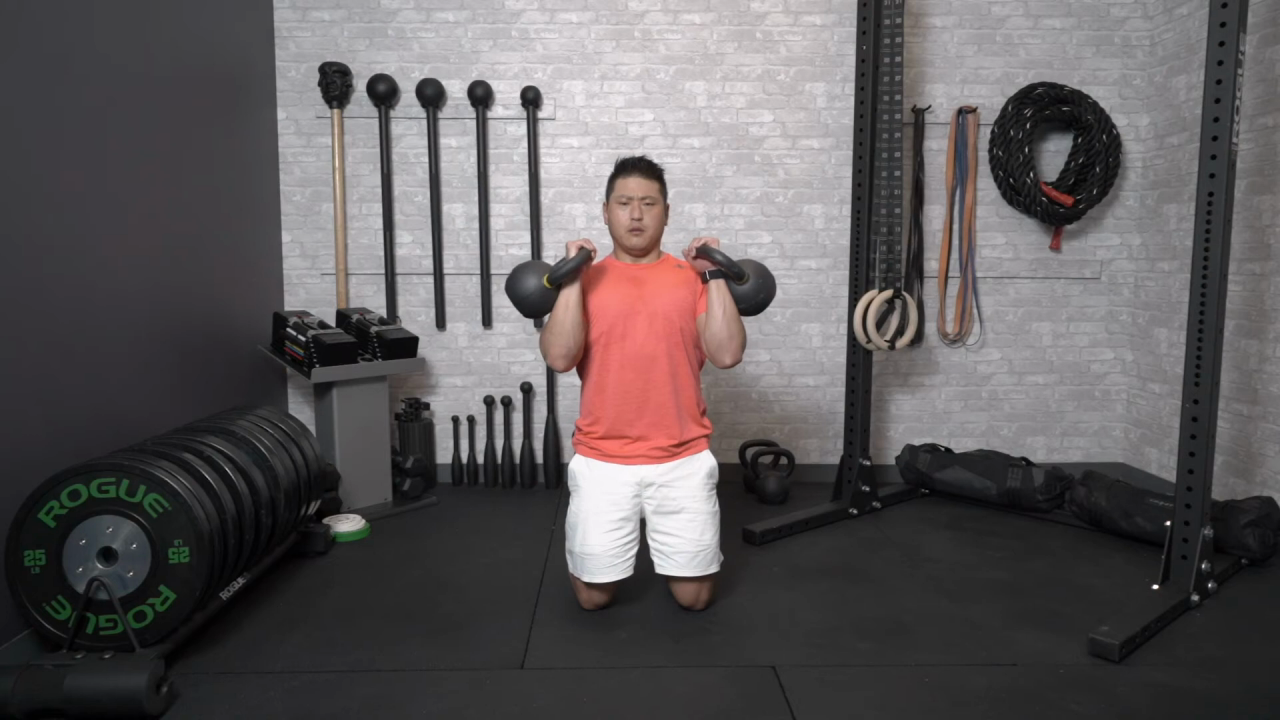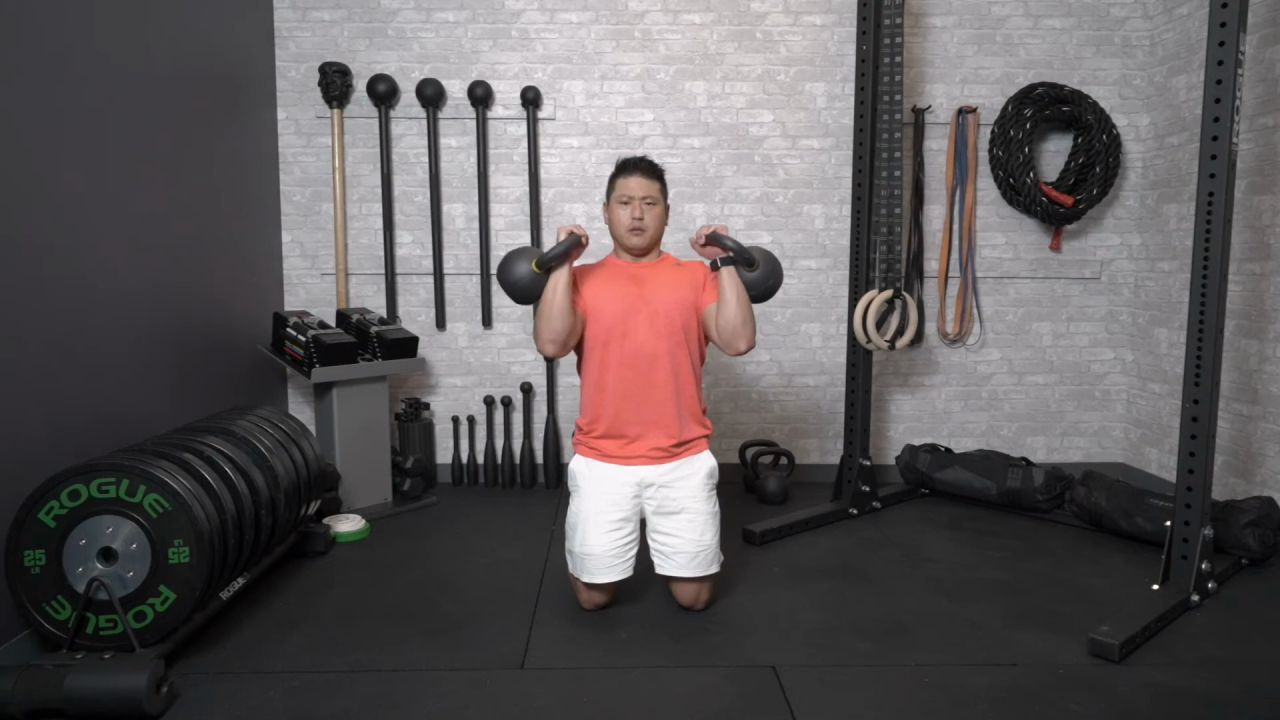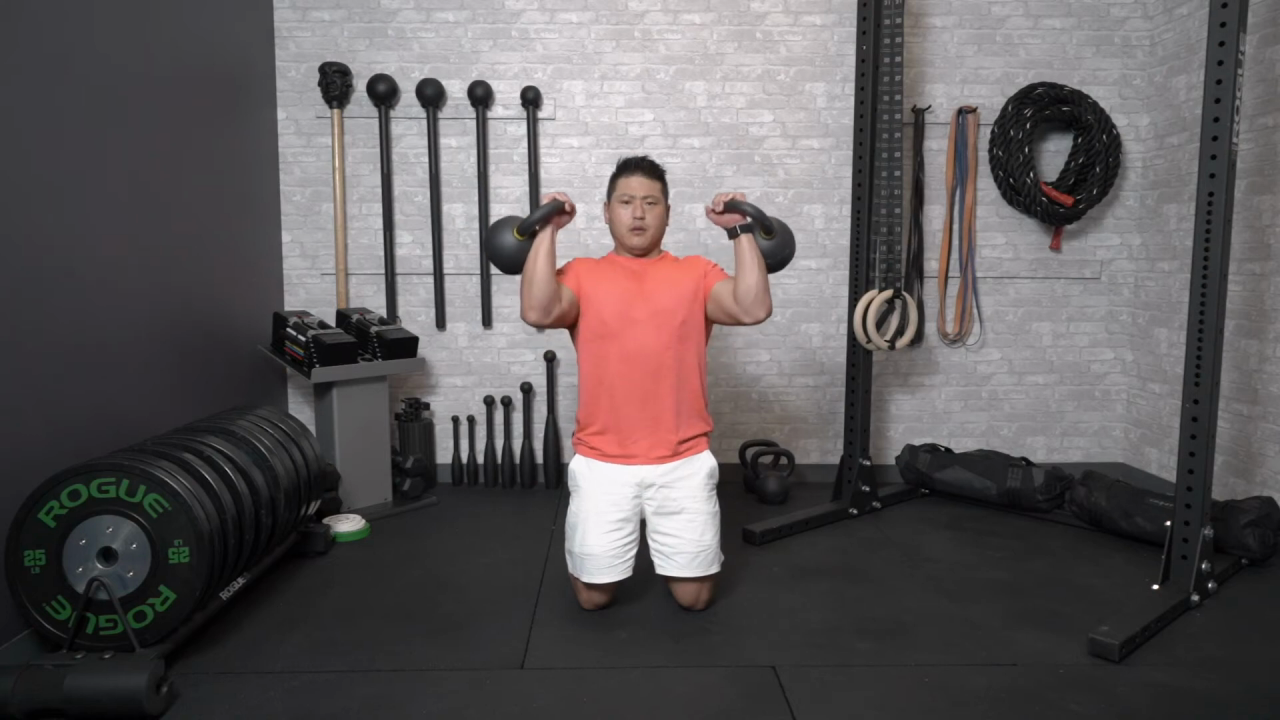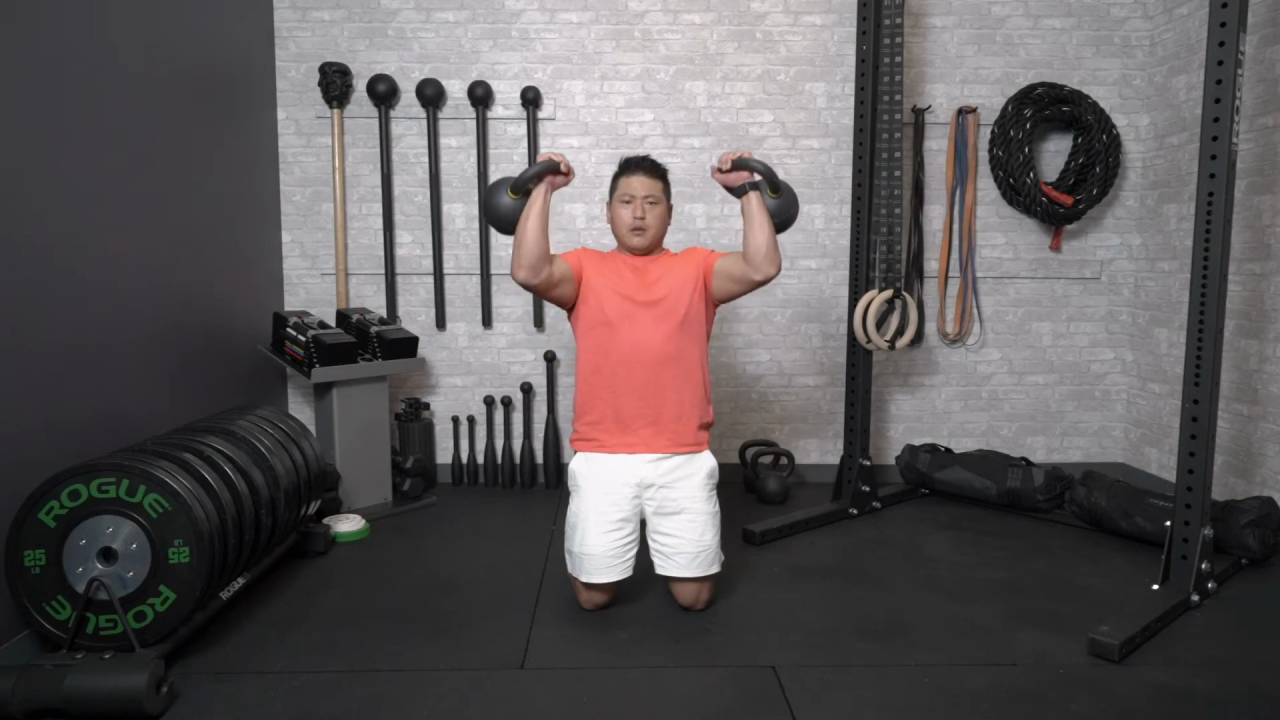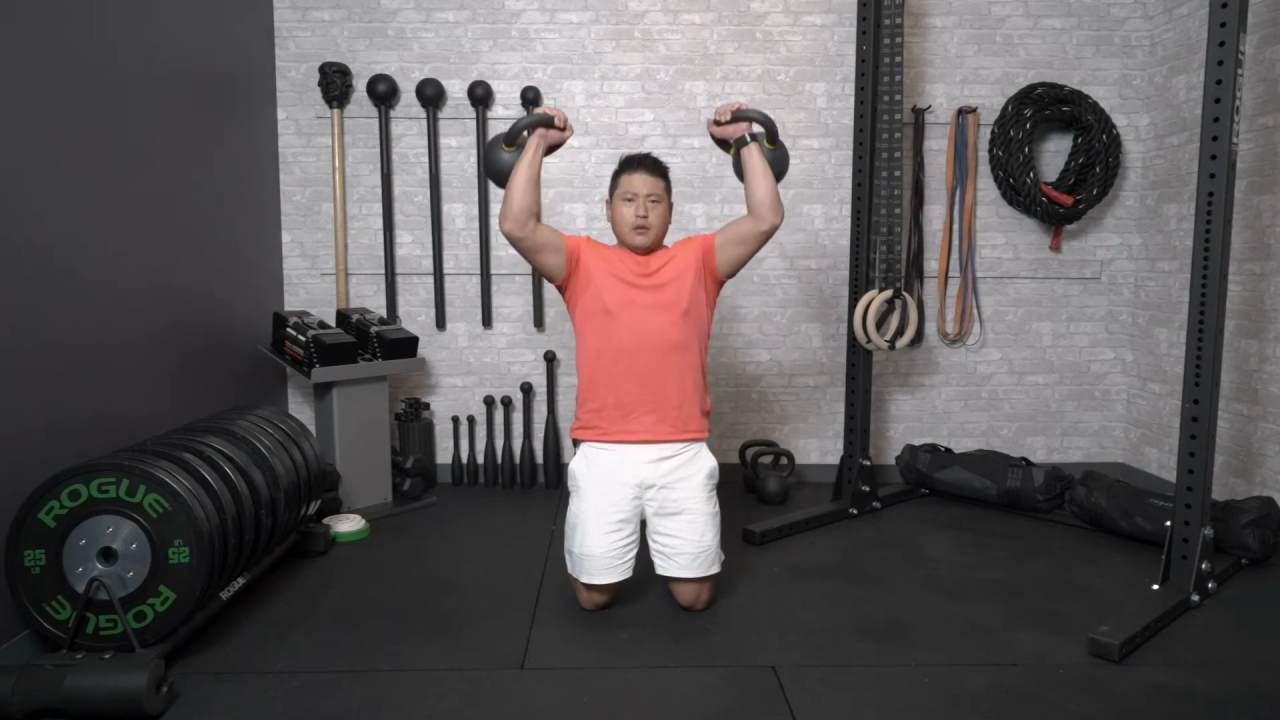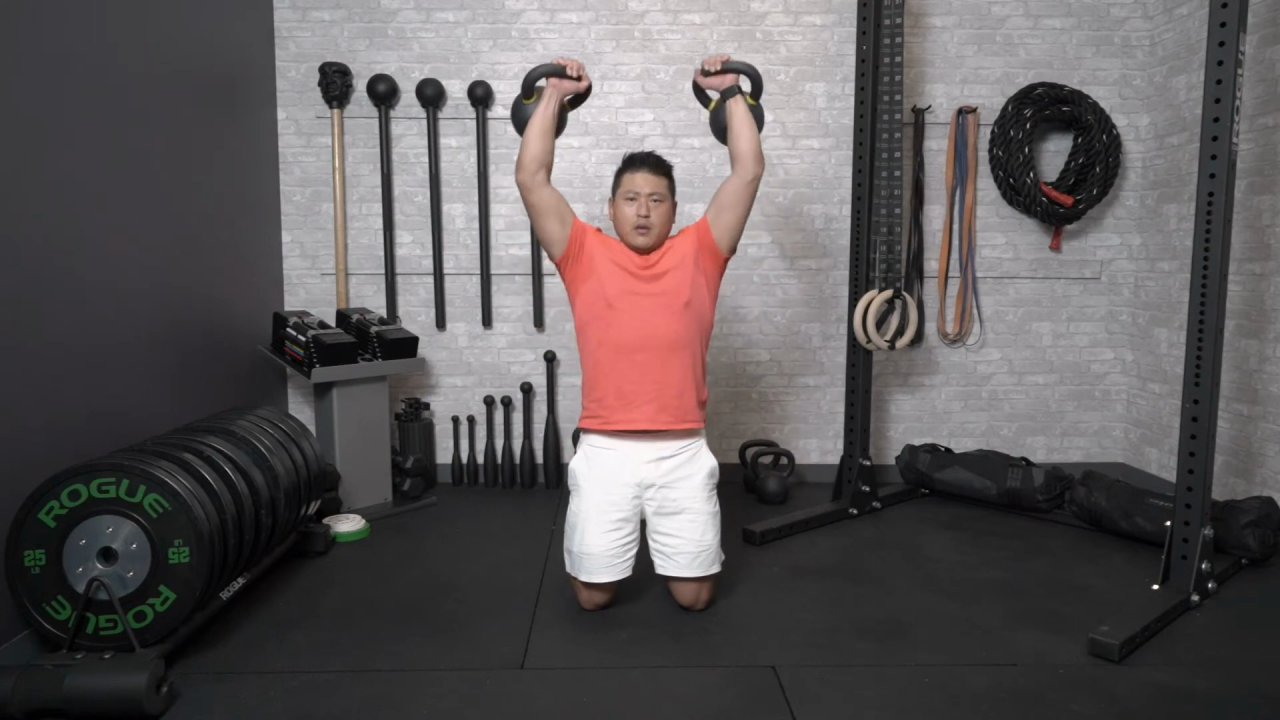
dt=0.5s
person 1, frame 1
left shoulder: (694, 277)
right shoulder: (584, 280)
left elbow: (727, 354)
right elbow: (559, 357)
left wrist: (715, 275)
right wrist: (572, 276)
left hip: (683, 460)
right hip: (602, 460)
left knee: (694, 595)
right knee: (594, 593)
left ankle: (662, 542)
person 1, frame 2
left shoulder: (696, 276)
right shoulder: (583, 278)
left elbow: (739, 341)
right elbow: (550, 344)
left wrist: (724, 261)
right wrist: (562, 262)
left hip: (682, 460)
right hip: (602, 461)
left knee: (694, 594)
right knee: (594, 594)
left ankle: (662, 546)
person 1, frame 3
left shoulder: (696, 273)
right shoulder: (583, 274)
left elbow: (754, 308)
right elbow: (537, 311)
left wrist: (741, 229)
right wrist: (547, 230)
left hip: (682, 460)
right hip: (602, 461)
left knee: (694, 594)
right knee: (594, 594)
left ankle: (666, 546)
right ankle: (616, 545)
person 1, frame 4
left shoulder: (696, 267)
right shoulder: (585, 268)
left elbow: (762, 268)
right elbow: (528, 272)
left wrist: (747, 189)
right wrist: (542, 189)
left hip: (682, 459)
right hip: (603, 458)
left knee: (694, 593)
right knee: (594, 593)
left ankle: (666, 545)
right ankle: (613, 546)
person 1, frame 5
left shoulder: (697, 261)
right shoulder: (584, 263)
left elbow: (767, 218)
right elbow: (516, 225)
left wrist: (744, 140)
right wrist: (537, 142)
left hip: (682, 454)
right hip: (604, 453)
left knee: (695, 593)
right knee: (594, 593)
left ankle: (668, 546)
right ankle: (595, 552)
person 1, frame 6
left shoulder: (697, 254)
right shoulder: (585, 255)
left elbow: (748, 172)
right elbow: (530, 176)
left wrist: (731, 92)
right wrist: (554, 93)
left hip: (682, 451)
right hip: (605, 450)
left knee: (694, 593)
right knee: (594, 593)
left ankle: (669, 541)
right ankle: (620, 541)
